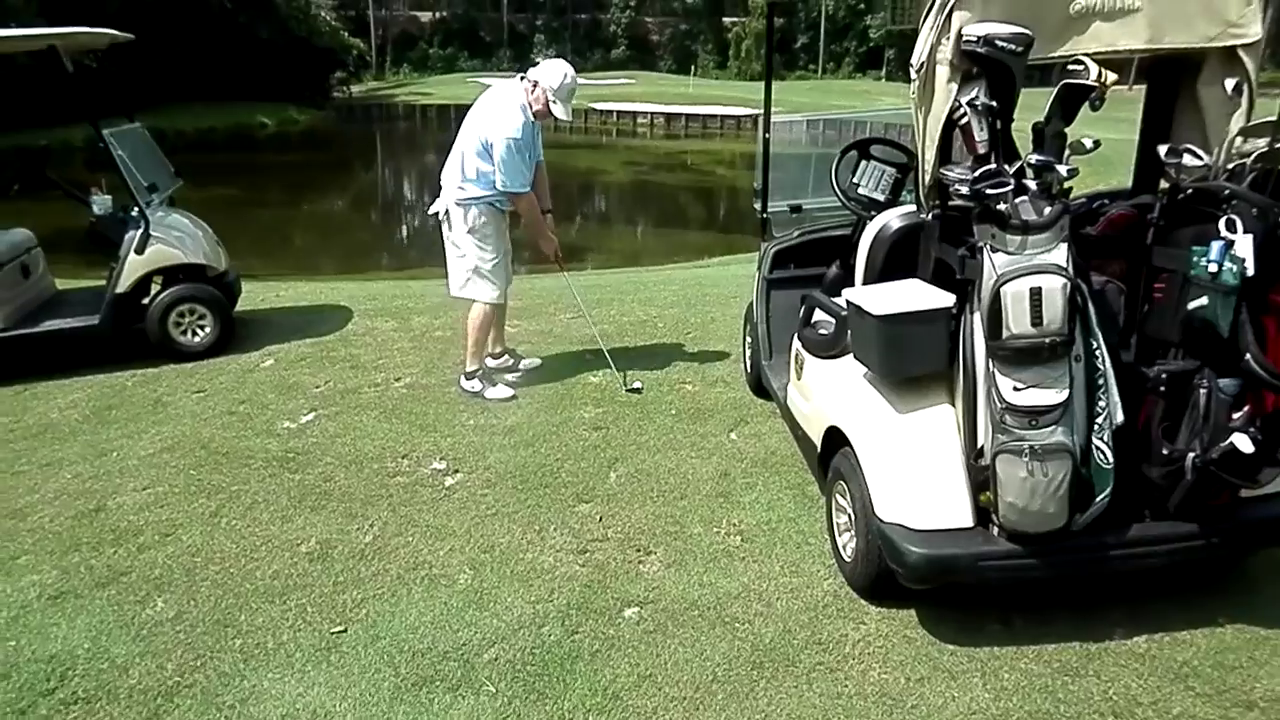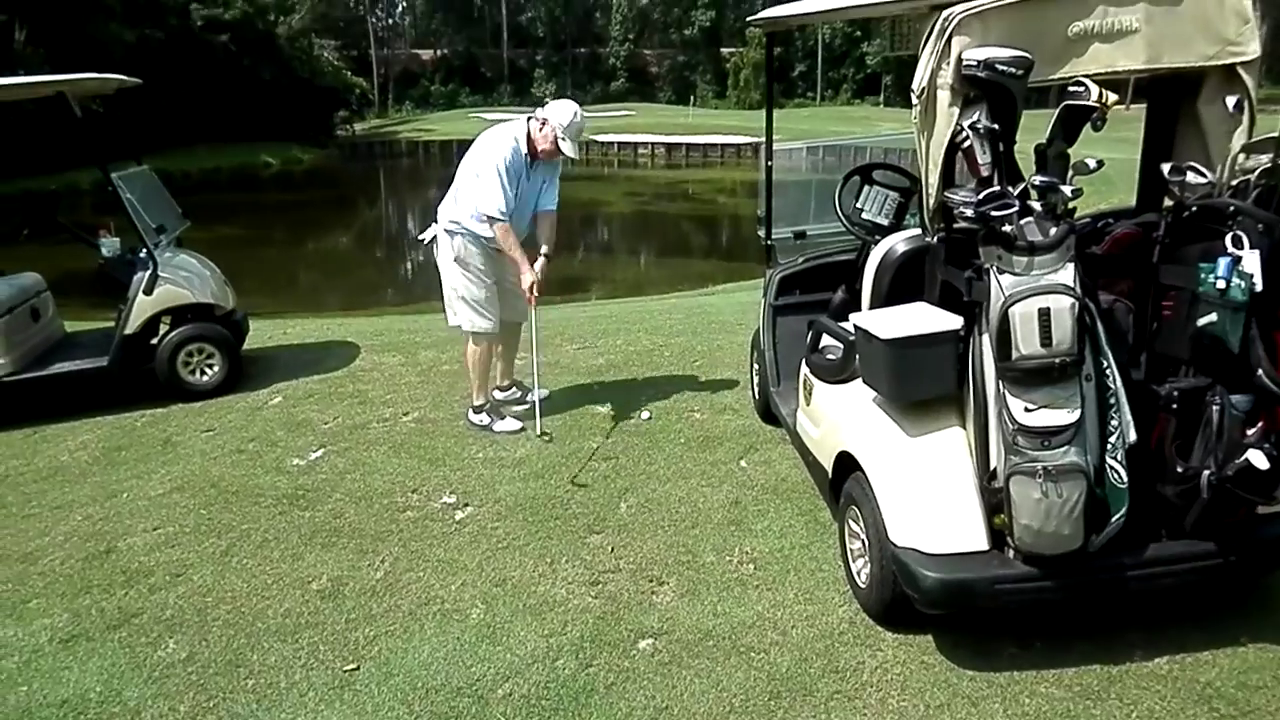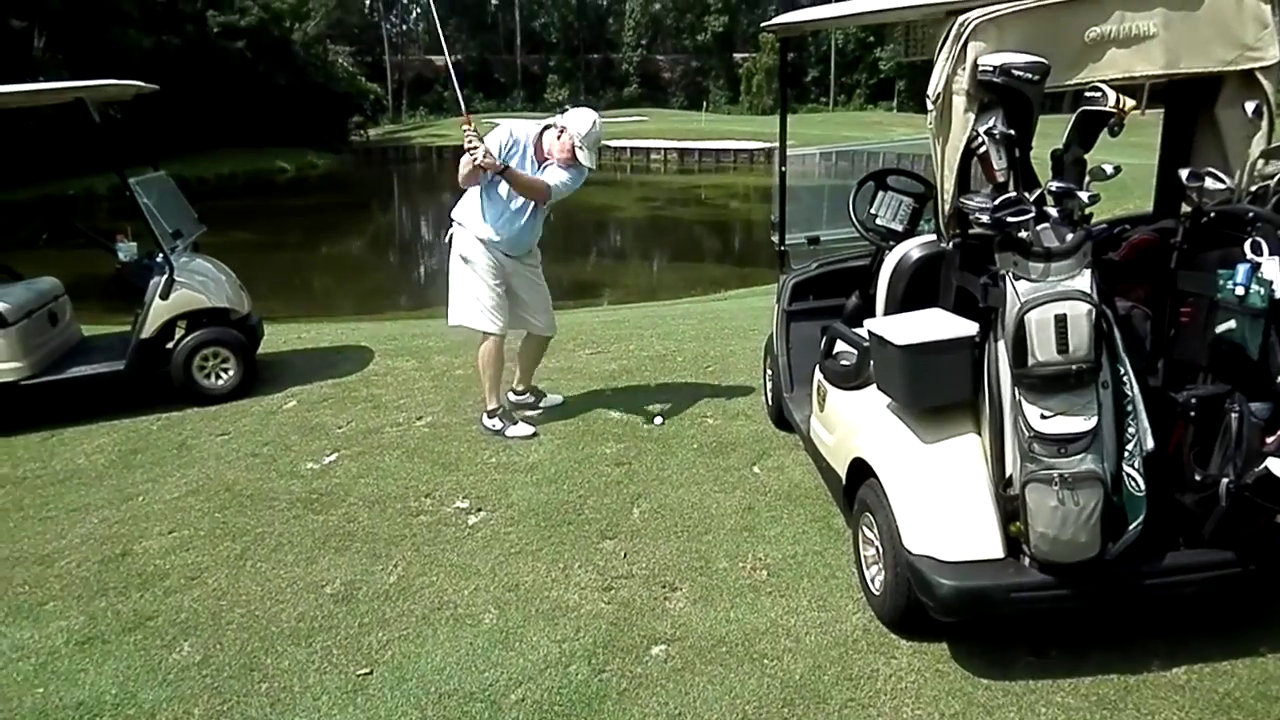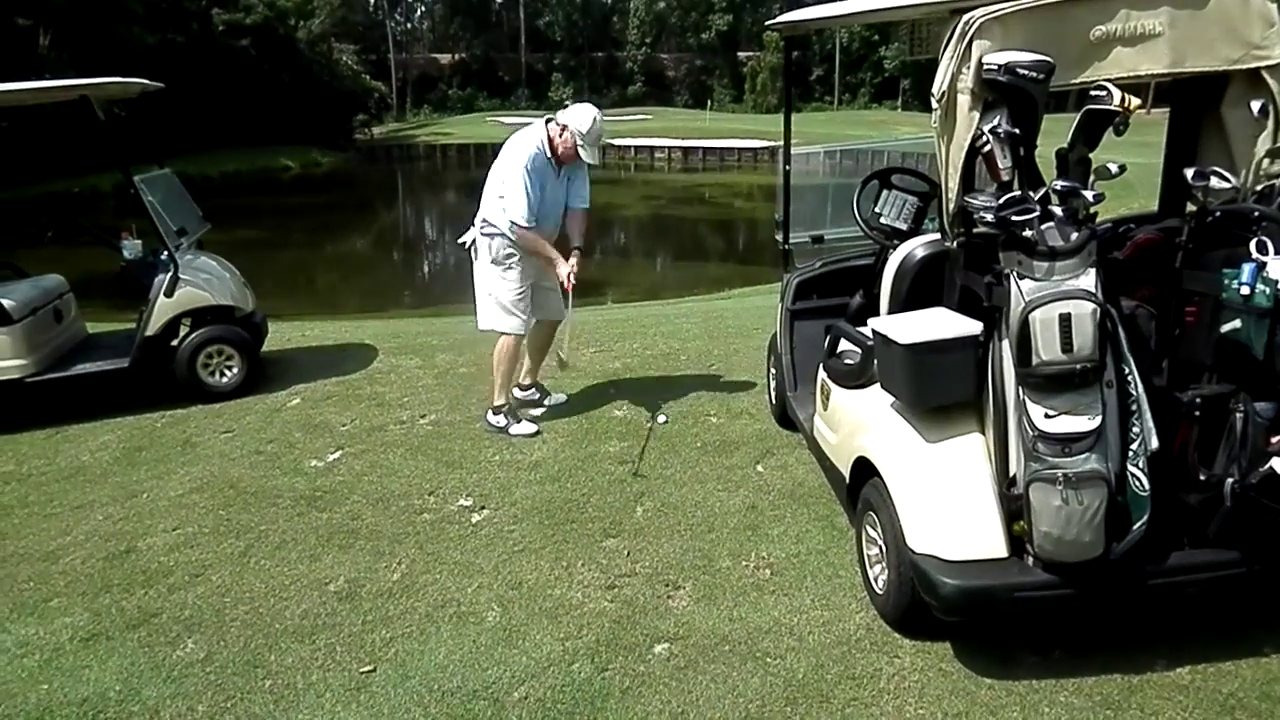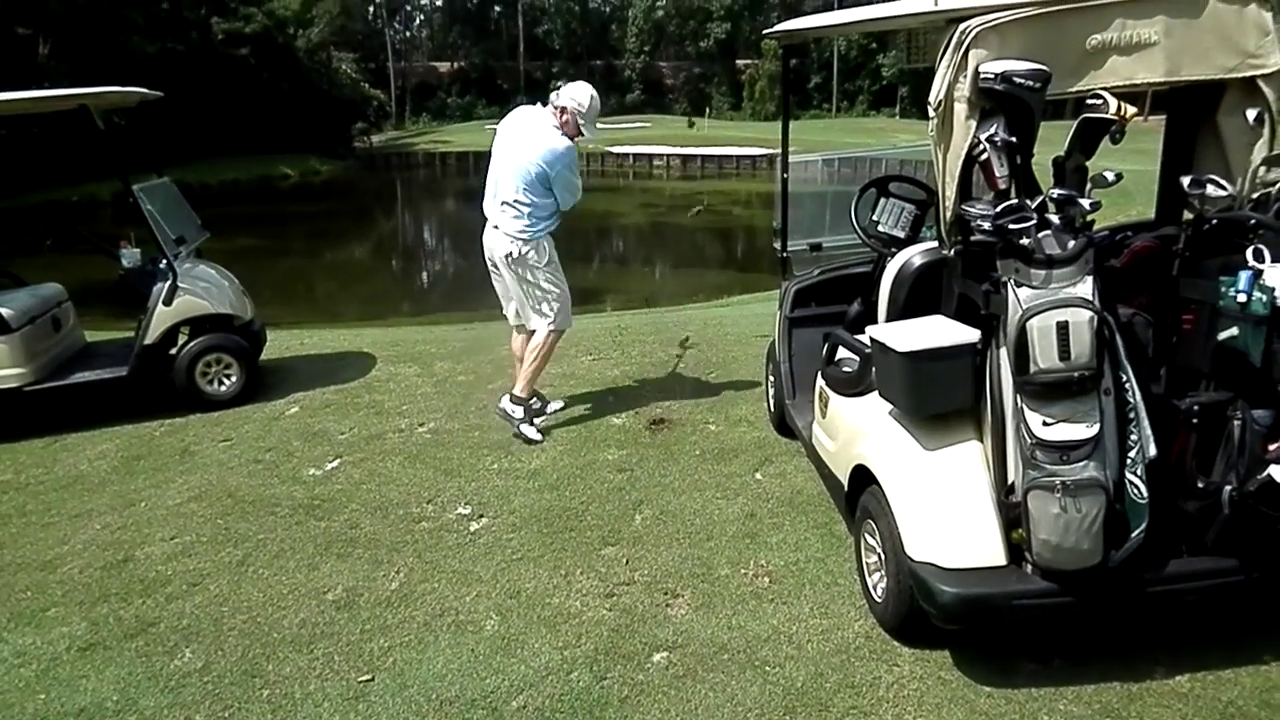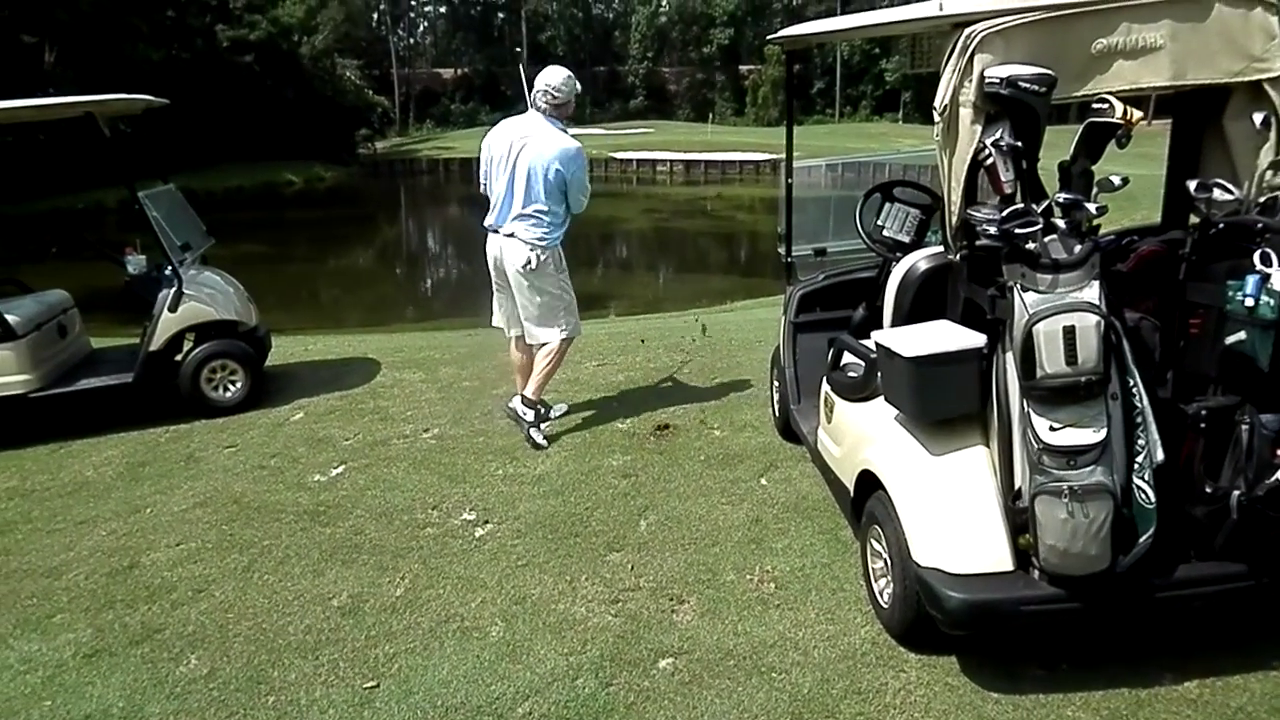
dt=0.3s
person 1, frame 1
left shoulder: (521, 101)
right shoulder: (509, 124)
left elbow: (536, 163)
right elbow: (518, 192)
left wrist: (547, 214)
right wrist: (542, 236)
left hip: (487, 204)
right hip: (471, 208)
left knee: (499, 284)
right knee: (487, 291)
left ankle: (497, 355)
right ankle: (472, 374)
person 1, frame 2
left shoulder: (547, 157)
right shoulder: (502, 148)
left elbow: (546, 210)
right elbow: (497, 219)
left wrist: (543, 257)
right wrist: (524, 269)
left hip: (495, 243)
right hip: (464, 240)
left knee: (512, 317)
right knee: (483, 325)
left ankle: (505, 387)
right ankle: (479, 408)
person 1, frame 3
left shoulder: (575, 169)
right shoulder: (511, 135)
left elbow: (540, 192)
right elbow: (465, 181)
left wrist: (500, 167)
right wrist: (473, 158)
left hip: (522, 253)
right hip: (478, 242)
left knee: (543, 327)
right knee: (493, 329)
left ankle: (521, 391)
right ankle: (493, 413)
person 1, frame 4
left shoulder: (575, 157)
right shoulder: (524, 152)
left elbow: (576, 207)
right elbow: (520, 227)
left wrist: (575, 253)
right wrist: (557, 261)
left hip: (535, 248)
right hip: (500, 243)
left knee: (550, 316)
right knee: (513, 325)
left ankle: (526, 387)
right ankle: (499, 409)
person 1, frame 5
left shoulder: (517, 116)
right shoulder: (560, 148)
right elbow: (569, 202)
right wrist: (545, 205)
left hip: (496, 233)
right hip: (525, 243)
left knee: (524, 321)
right knee: (552, 321)
left ankle: (526, 394)
right ankle: (517, 399)
person 1, frame 6
left shoulder: (499, 131)
right shoulder: (568, 149)
left elbow: (486, 187)
right elbow: (578, 205)
left hip: (497, 242)
right hip: (535, 251)
left knee: (519, 330)
right knee: (560, 331)
left ankle: (528, 401)
right ankle: (527, 401)
